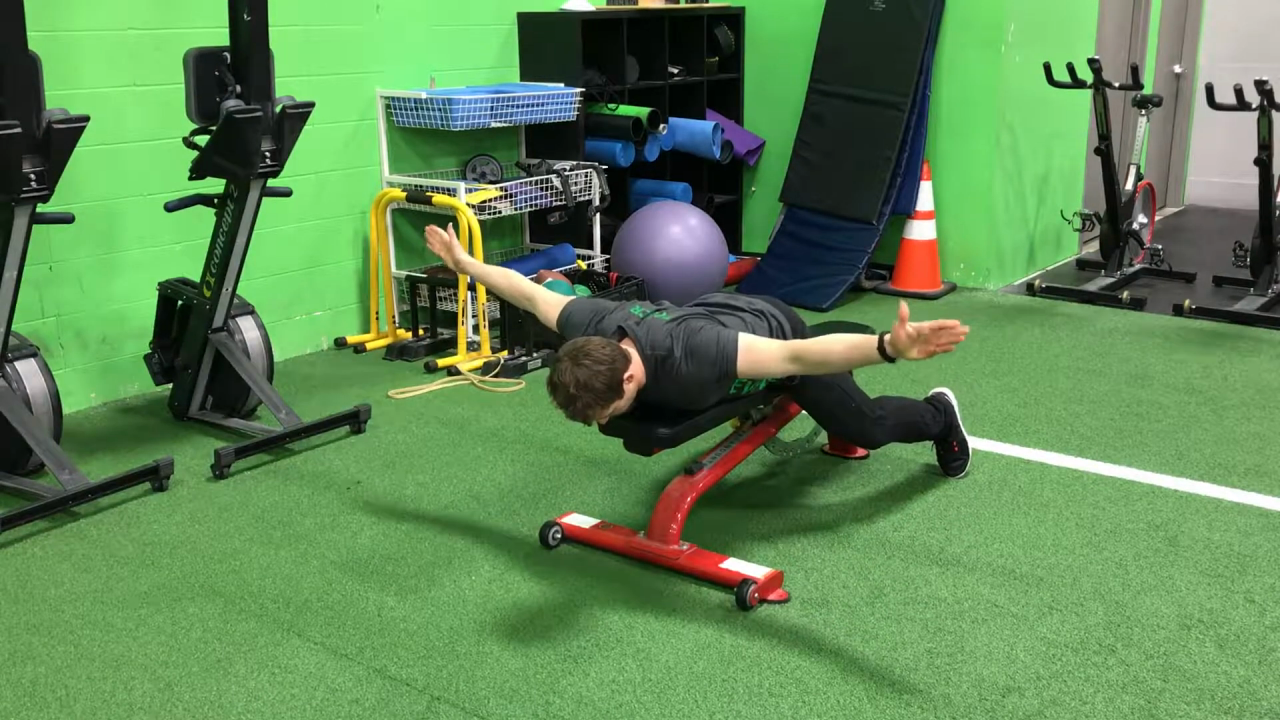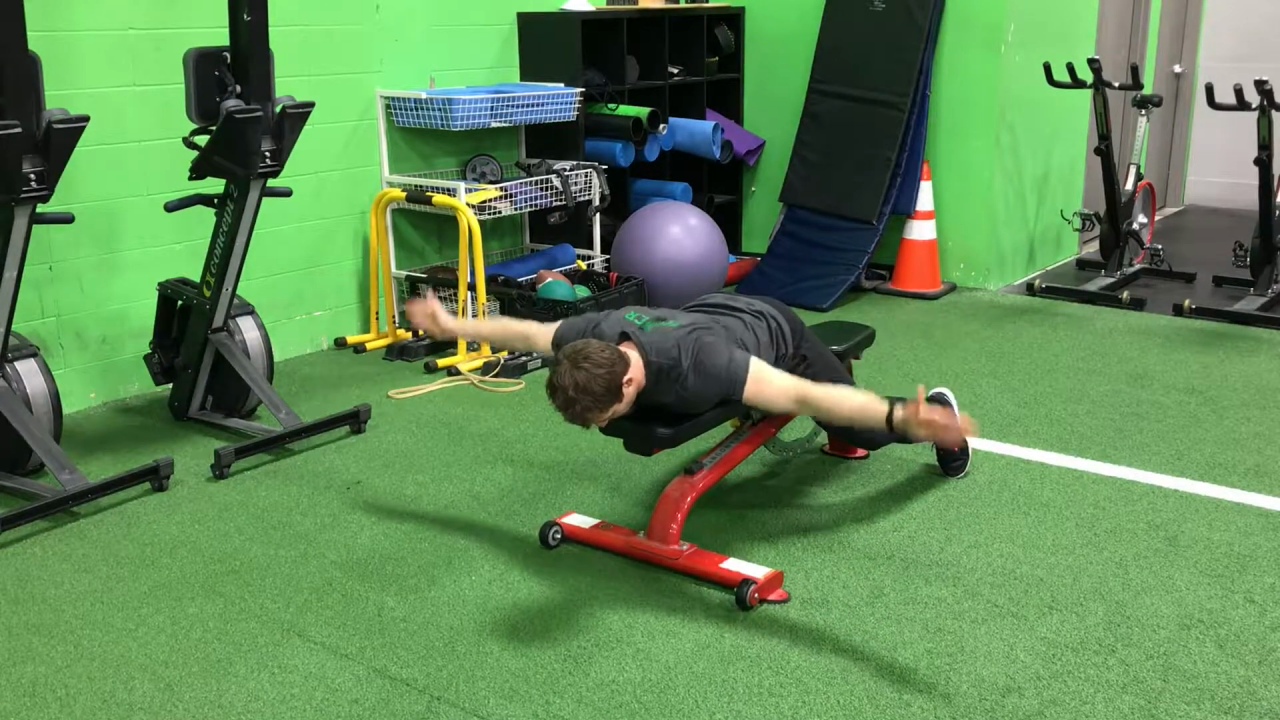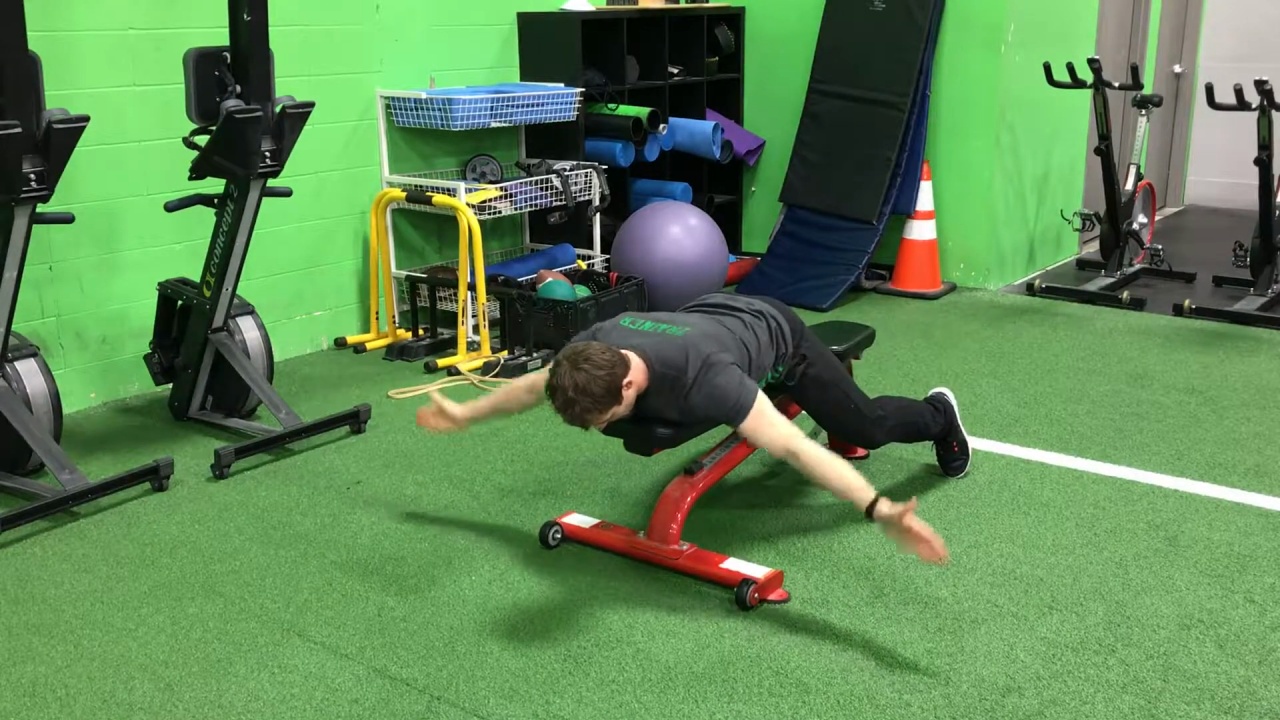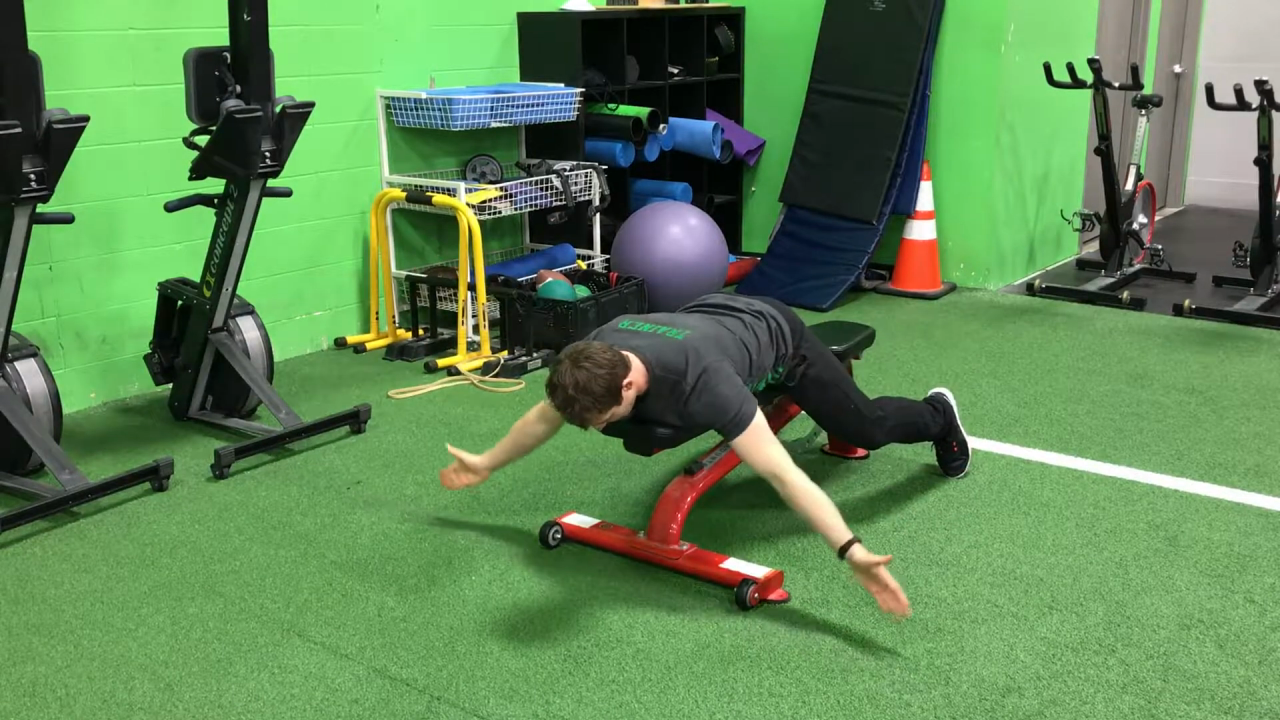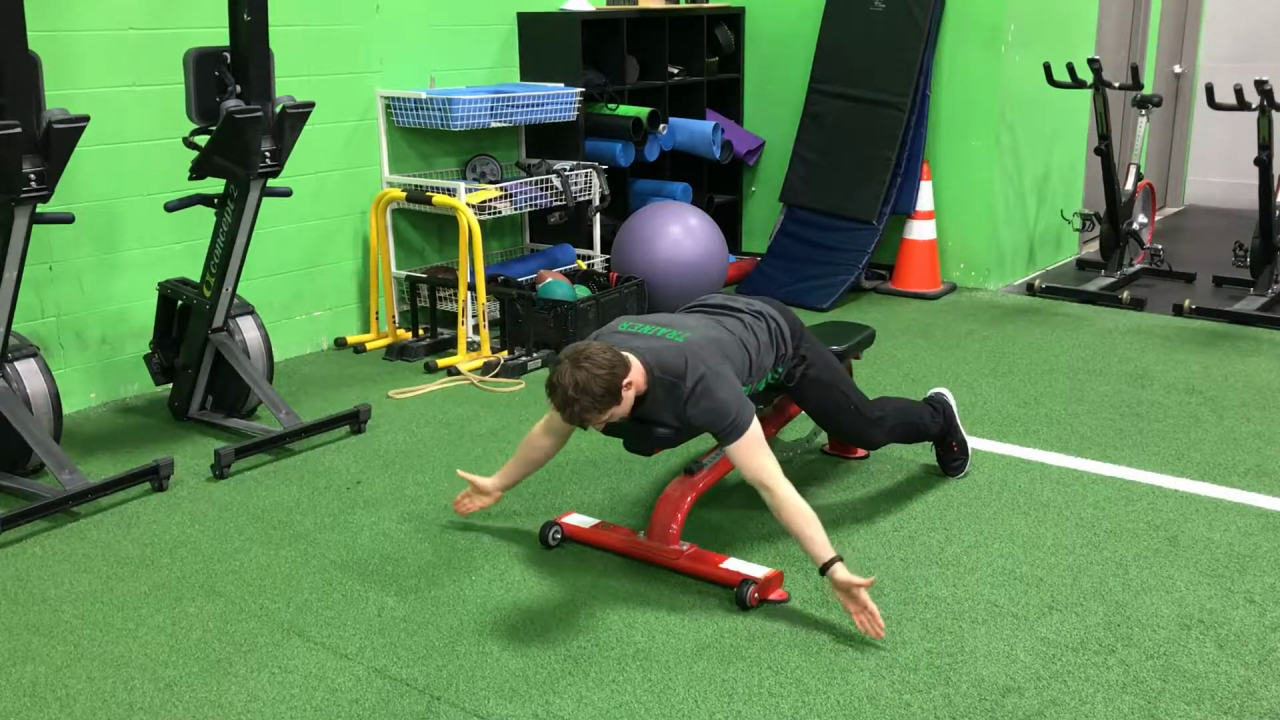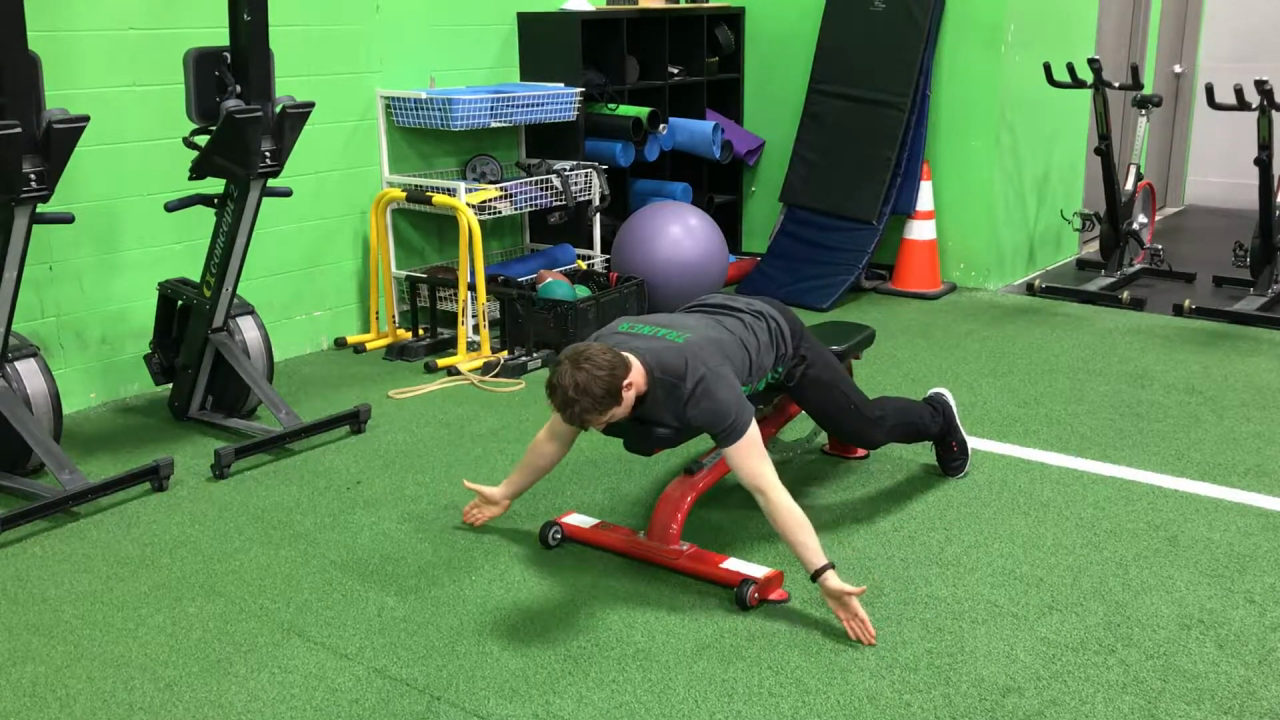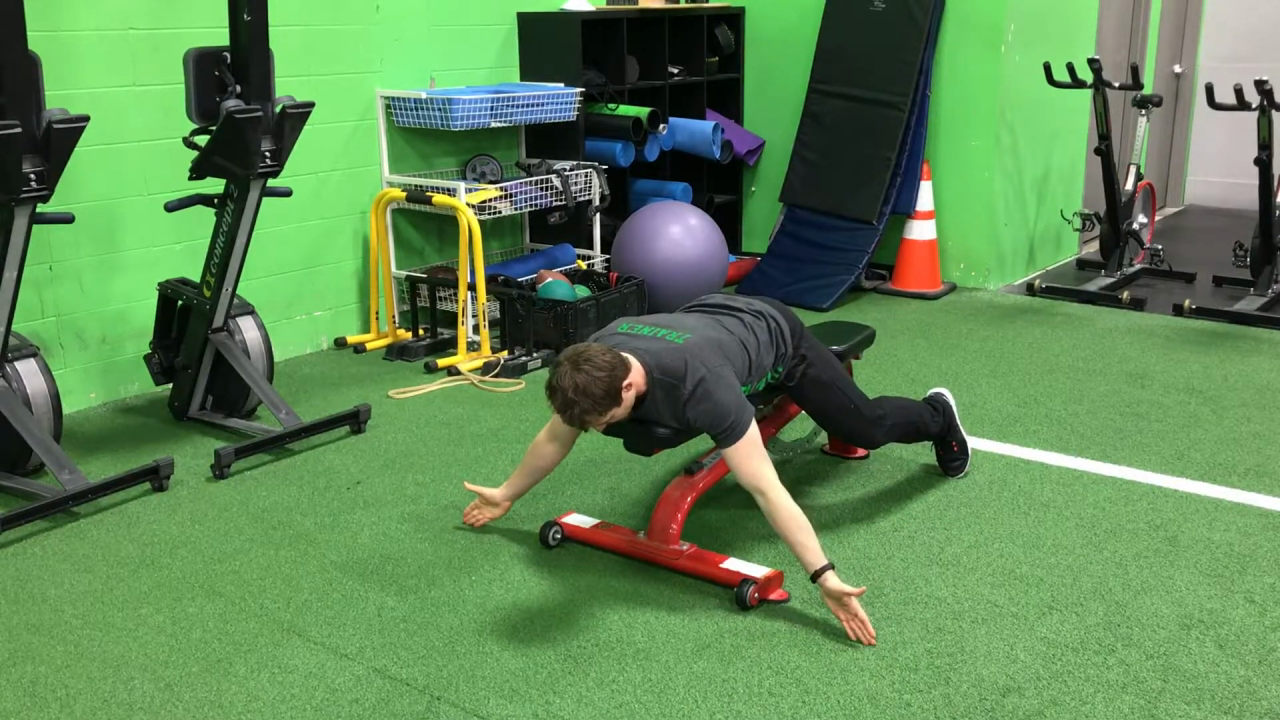
dt=0.2s
person 1, frame 1
left shoulder: (684, 357)
right shoulder: (592, 329)
left elbow: (799, 357)
right elbow: (532, 294)
left wrist: (889, 347)
right wrist: (466, 262)
left hip: (776, 332)
right hip: (721, 315)
left knee: (864, 427)
left ankle: (938, 416)
person 1, frame 2
left shoulder: (689, 366)
right shoulder: (594, 336)
left elbow: (805, 395)
right elbow: (526, 332)
left wrist: (900, 417)
right wrist: (454, 326)
left hip: (775, 336)
right hip: (718, 313)
left knee: (859, 433)
left ankle: (931, 410)
person 1, frame 3
left shoulder: (697, 376)
right shoulder: (594, 349)
left elbow: (795, 447)
right elbow: (530, 388)
left wrist: (879, 510)
right wrist: (465, 413)
left hip: (774, 335)
right hip: (717, 312)
left knee: (864, 425)
left ankle: (937, 414)
person 1, frame 4
left shoulder: (698, 382)
right shoulder: (594, 357)
left elbow: (782, 472)
right elbow: (544, 416)
left wrist: (852, 552)
right wrist: (485, 463)
left hip: (774, 334)
right hip: (715, 314)
left knee: (864, 425)
left ankle: (937, 416)
person 1, frame 5
left shoulder: (698, 385)
right shoulder: (593, 362)
left elbow: (771, 484)
right elbow: (550, 429)
left wrist: (833, 569)
right wrist: (497, 484)
left hip: (774, 335)
right hip: (718, 315)
left knee: (865, 426)
left ankle: (937, 415)
person 1, frame 6
left shoulder: (698, 385)
right shoulder: (593, 364)
left elbow: (766, 488)
right elbow: (554, 436)
left wrist: (825, 576)
right wrist: (505, 493)
left hip: (776, 336)
right hip: (717, 315)
left knee: (866, 426)
left ankle: (937, 416)
person 1, frame 7
left shoulder: (698, 385)
right shoulder: (591, 364)
left elbow: (766, 490)
right elbow: (554, 437)
left wrist: (825, 577)
right wrist: (505, 495)
left hip: (775, 335)
right hip: (716, 315)
left knee: (866, 425)
left ankle: (937, 415)
